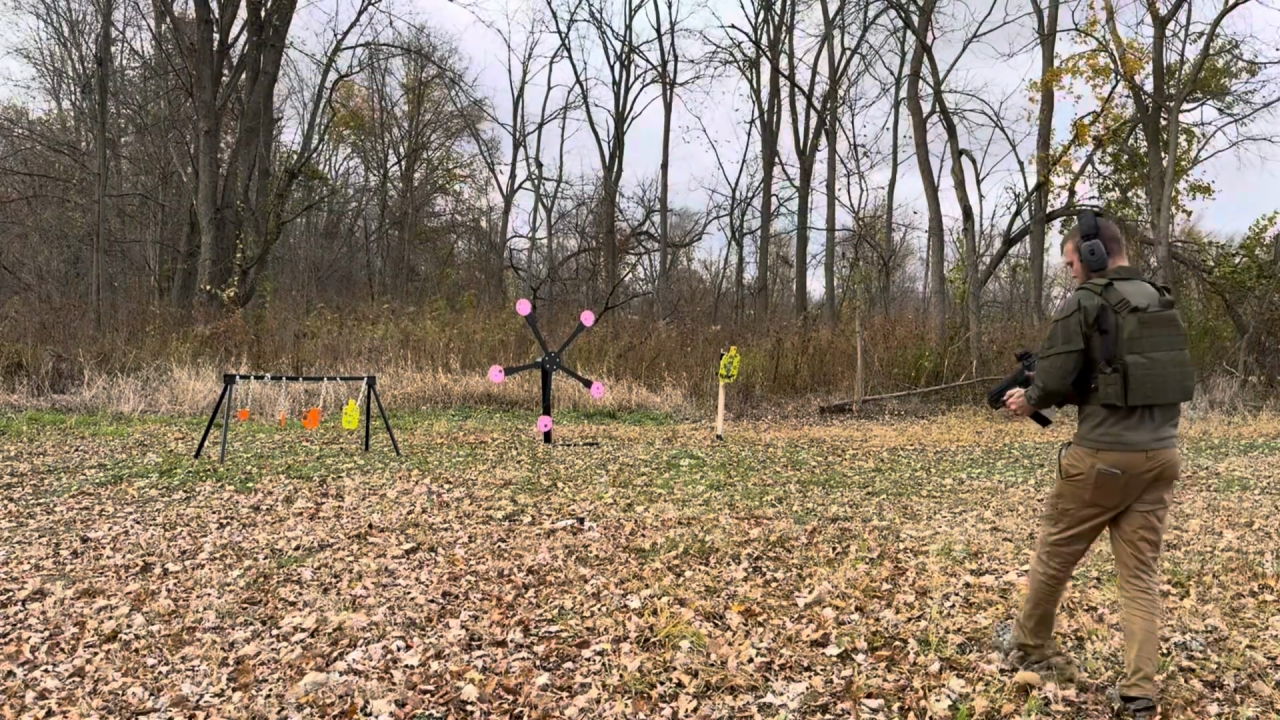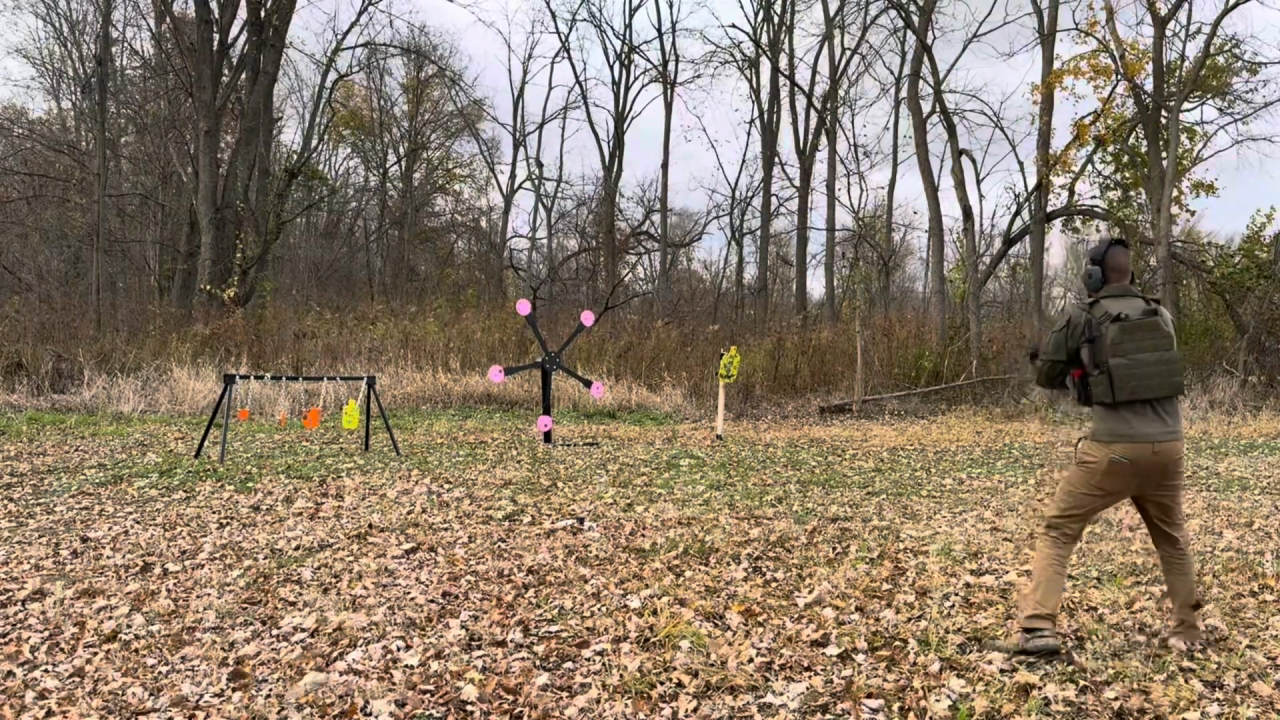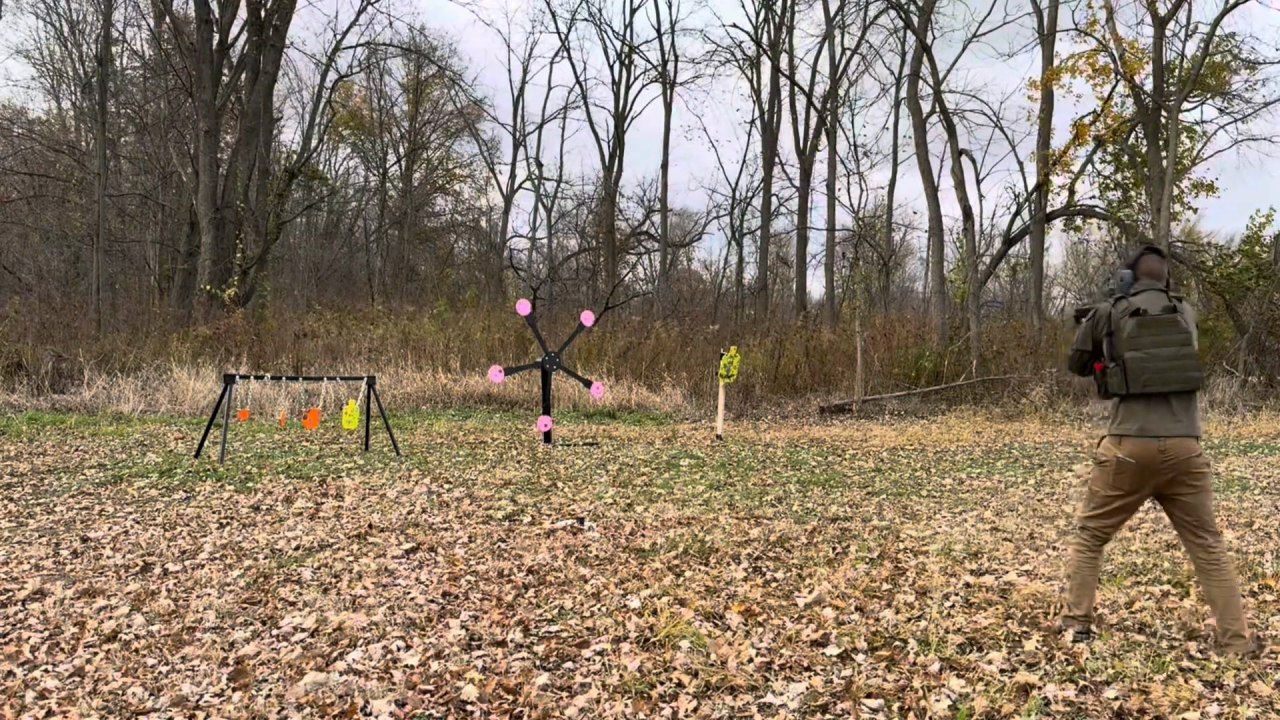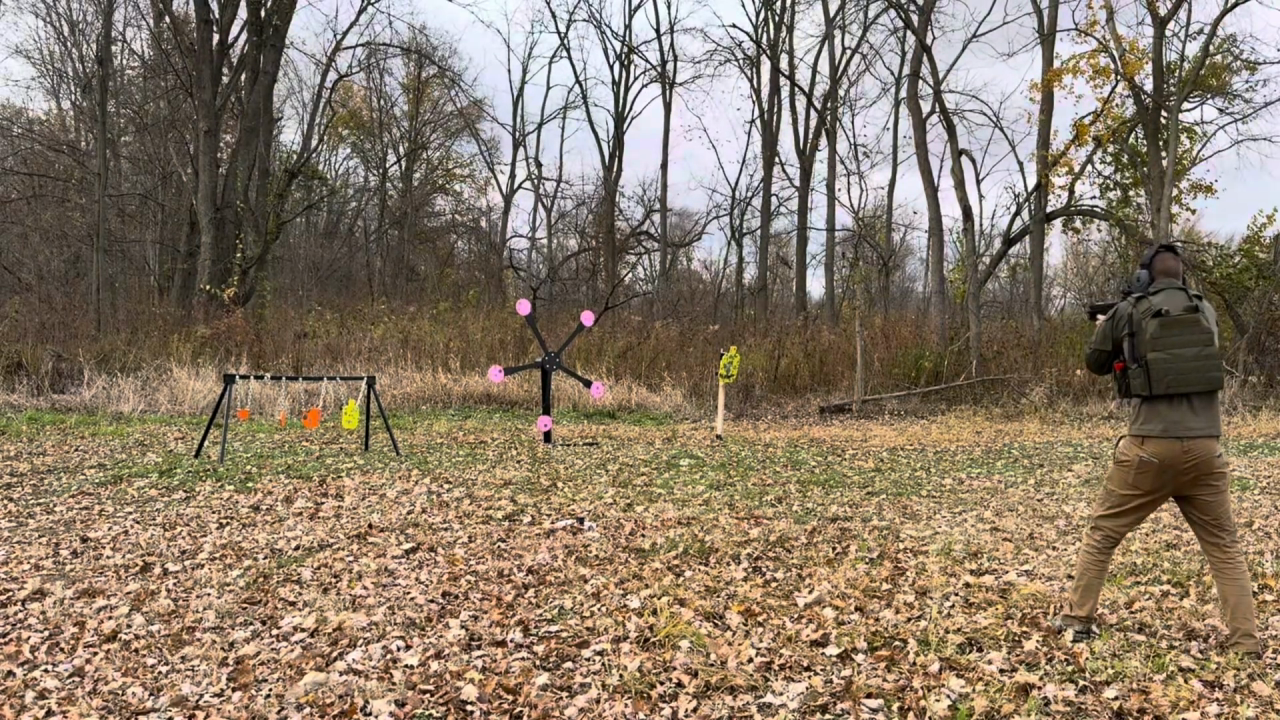
dt=0.7s
person 1, frame 1
left shoulder: (1084, 303)
right shoulder: (1162, 303)
left elbow: (1054, 378)
left wrist: (1029, 399)
right wrist: (1046, 391)
left hip: (1103, 457)
right hip: (1160, 457)
left knee: (1056, 554)
right knee: (1140, 575)
left ankle: (1029, 646)
person 1, frame 2
left shoulder: (1078, 320)
right shoulder: (1162, 316)
left elbow: (1048, 377)
left wrist: (1061, 361)
left hip: (1112, 450)
right hip: (1167, 447)
left knee: (1056, 532)
right knee: (1172, 539)
left ankle: (1038, 628)
right ankle: (1187, 632)
person 1, frame 3
left shoulder: (1107, 314)
right shoulder: (1186, 314)
left elbow: (1077, 364)
left hip: (1128, 448)
right hip: (1183, 448)
left knee: (1090, 534)
right knee: (1207, 544)
left ankle: (1077, 622)
right ankle: (1238, 641)
person 1, frame 4
left shoulder: (1127, 313)
right shoulder: (1206, 311)
left elbow: (1096, 363)
left wrist: (1105, 325)
left hip: (1149, 447)
right hip: (1204, 447)
left knee: (1102, 533)
right knee: (1224, 545)
left ankle: (1078, 619)
right ankle: (1246, 641)
